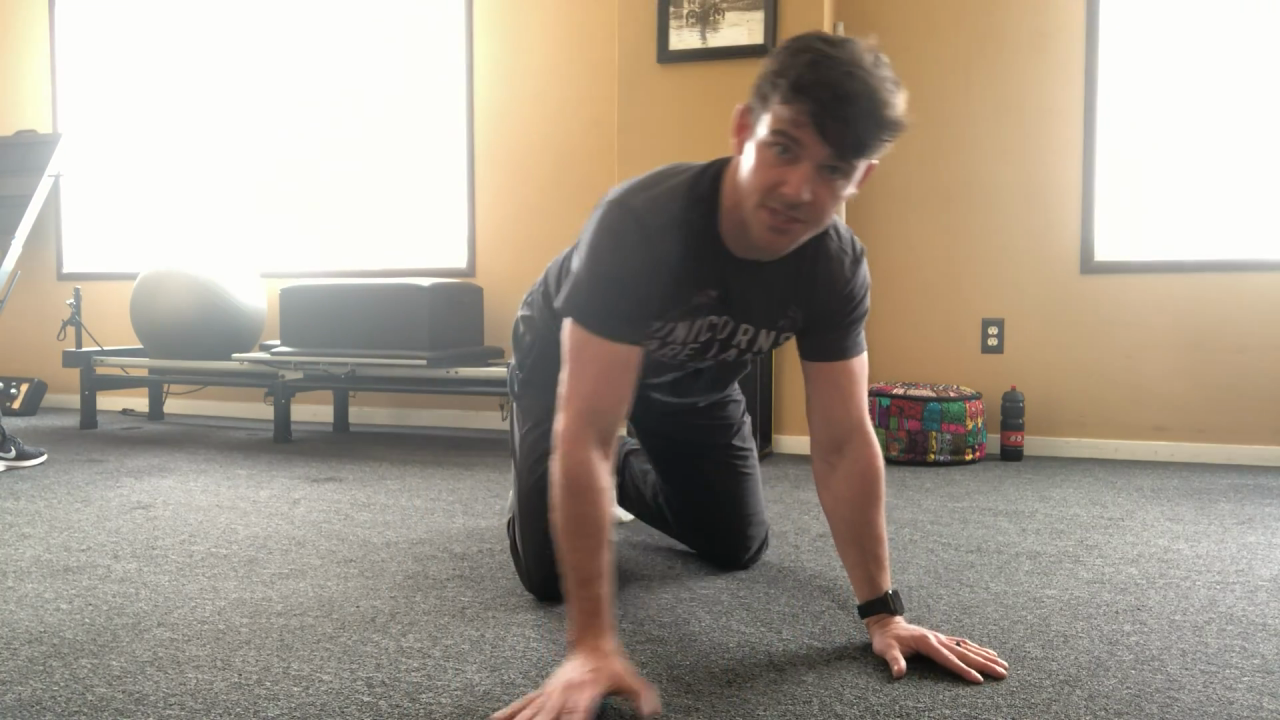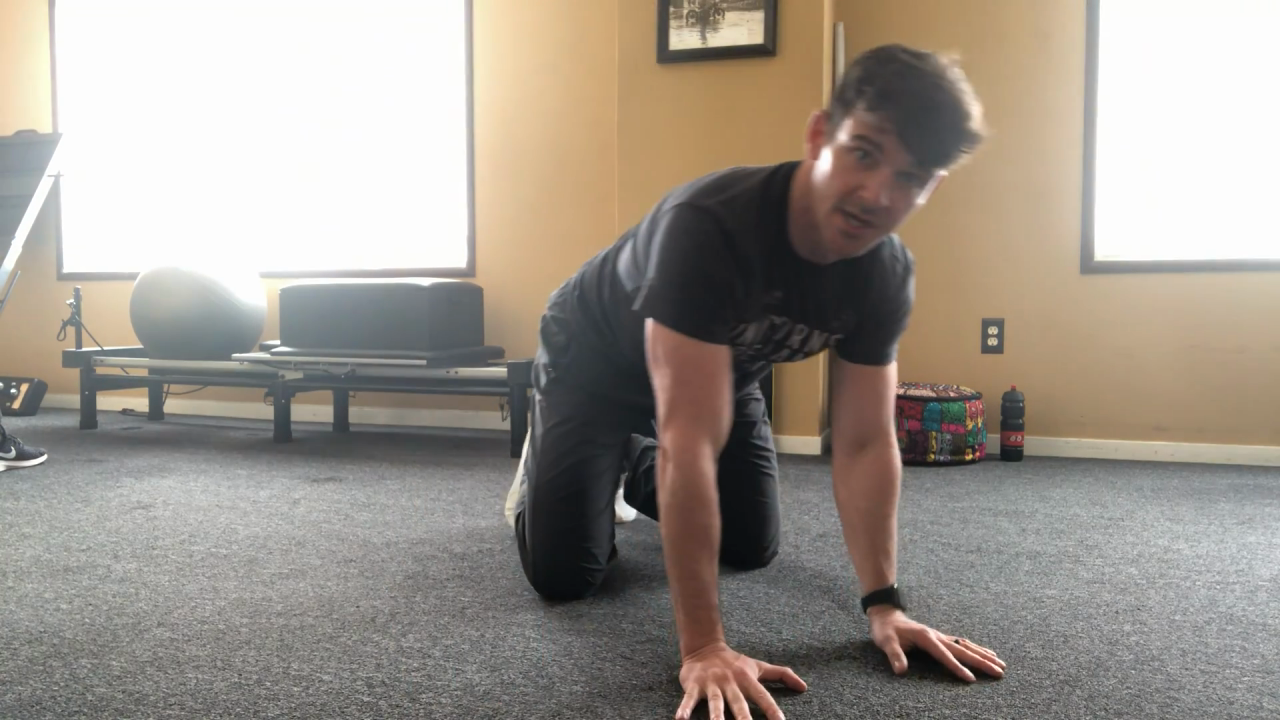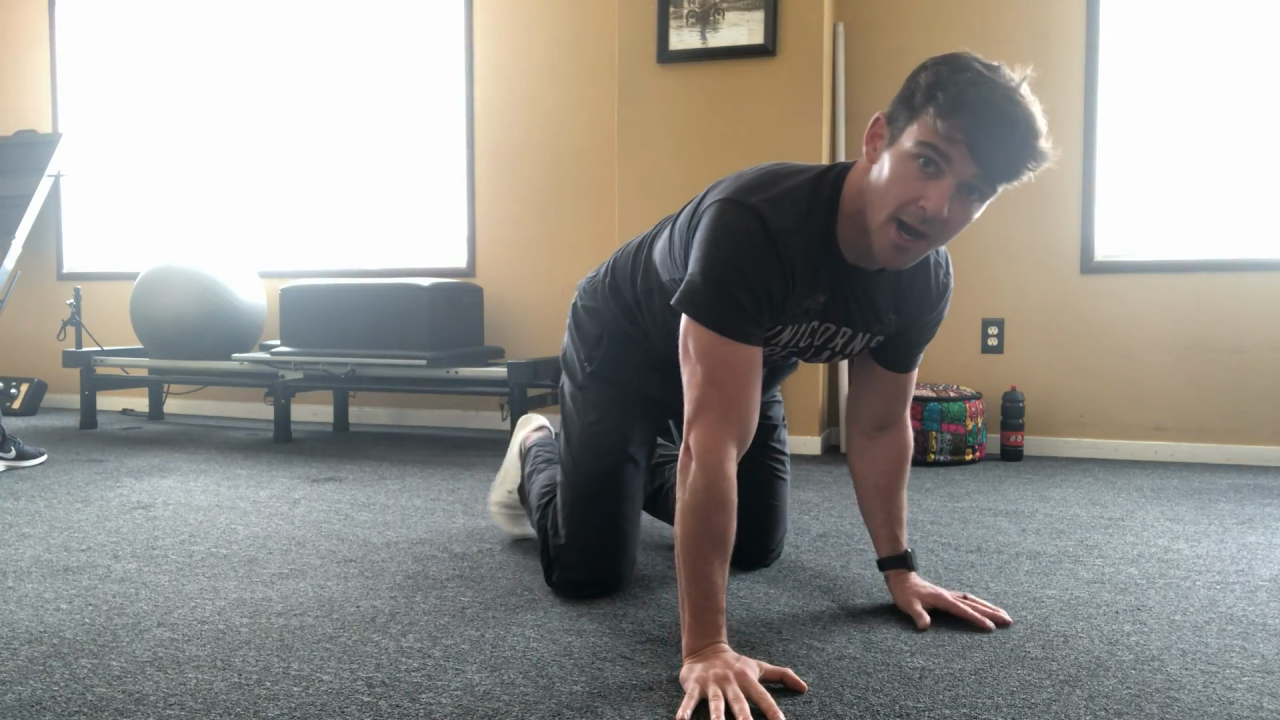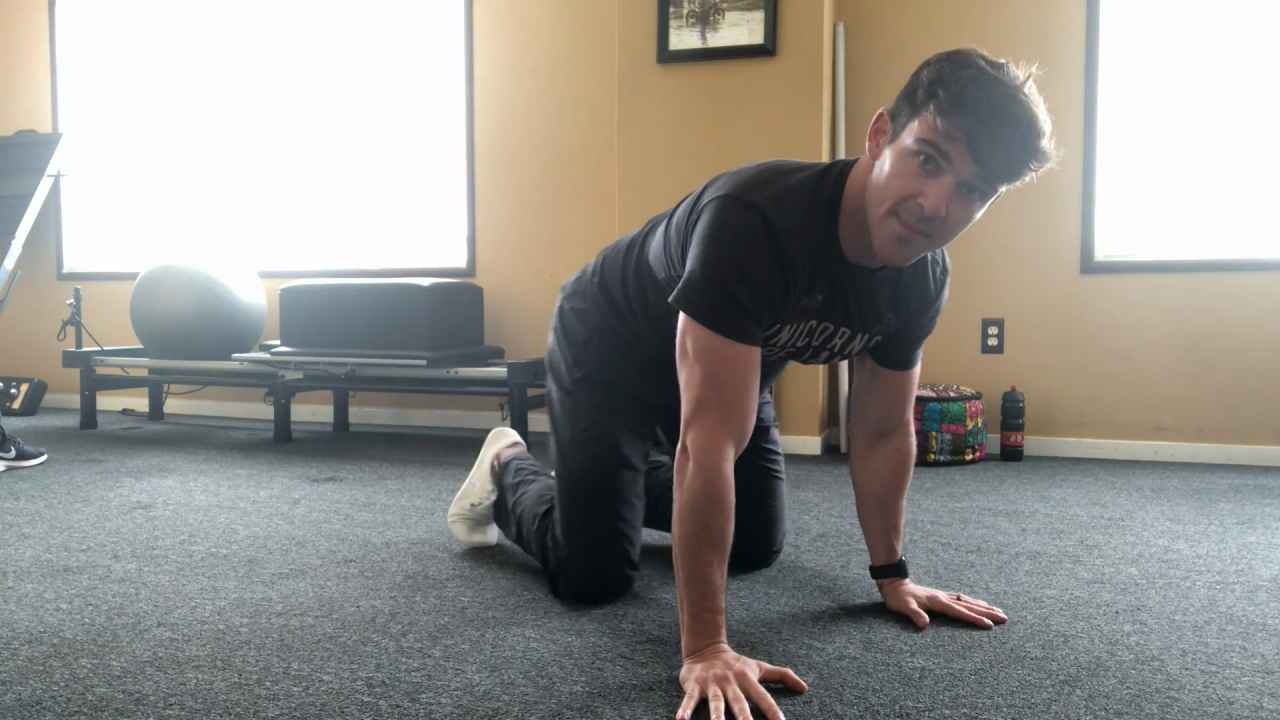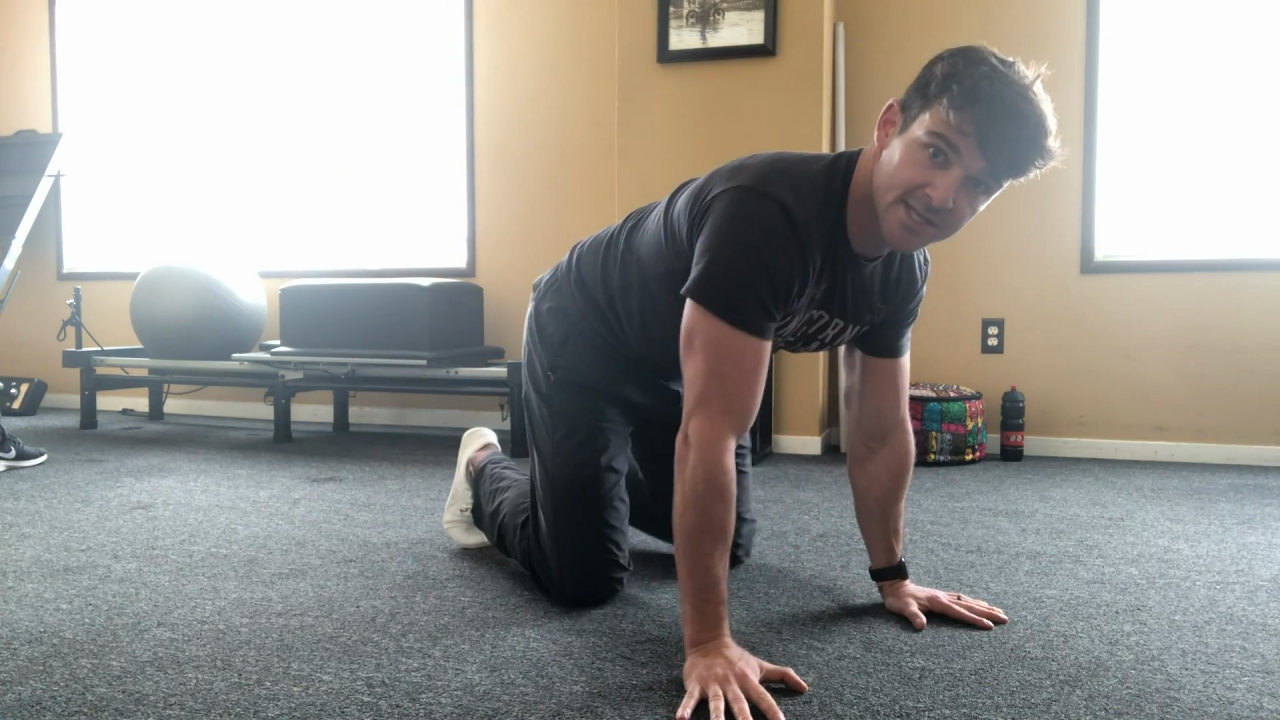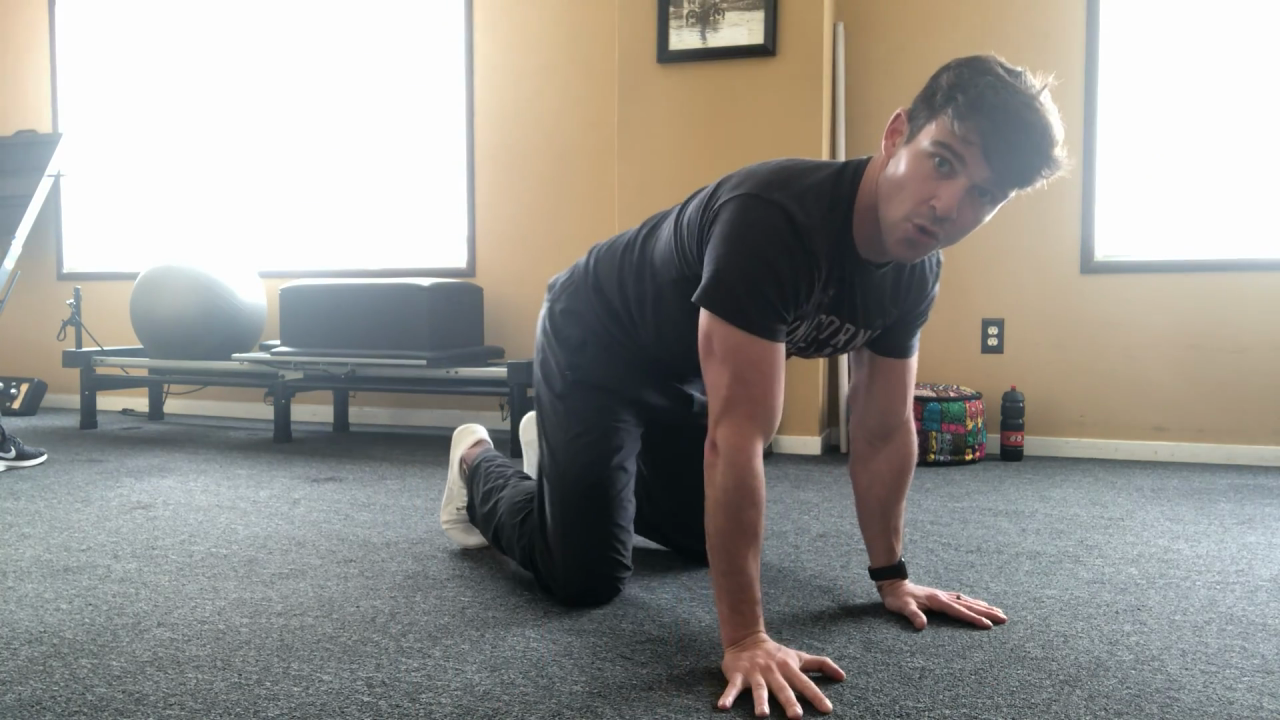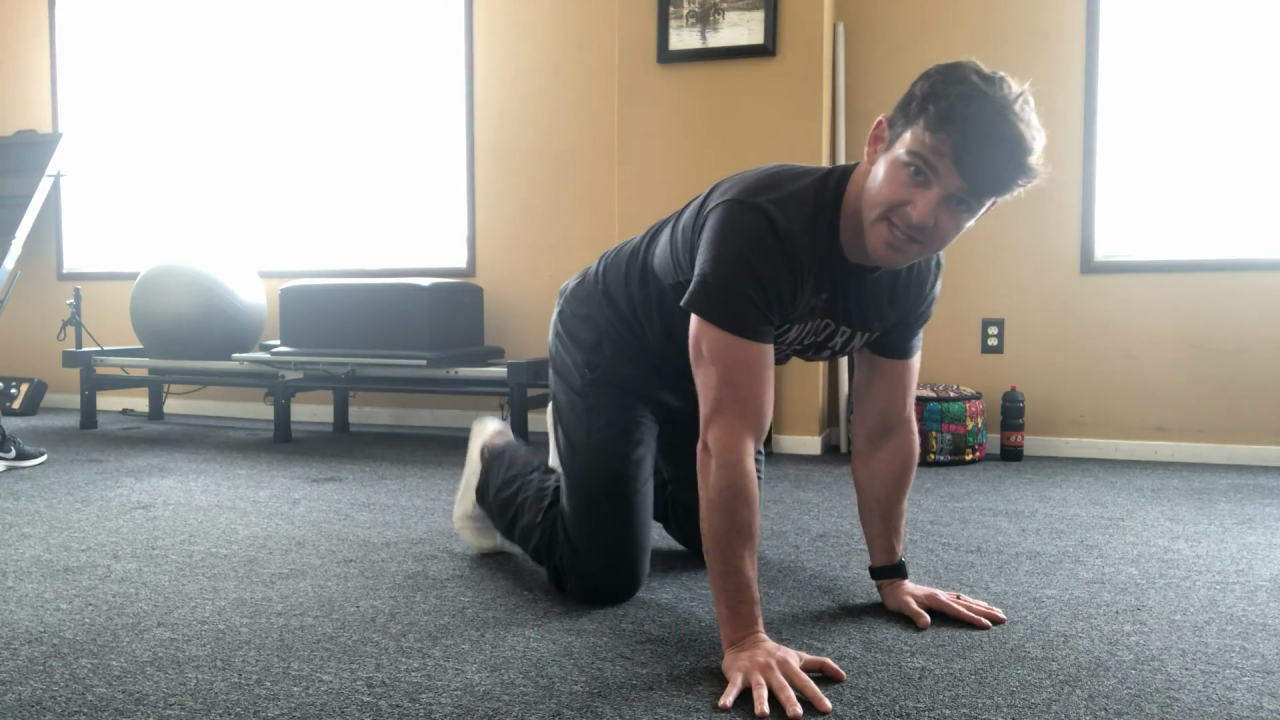
dt=0.3s
person 1, frame 1
left shoulder: (837, 266)
right shoulder: (638, 224)
left elbow: (844, 445)
right elbow: (585, 437)
left wrist: (881, 611)
right wrist: (592, 644)
left hip: (693, 379)
right hip: (566, 360)
left knee: (738, 547)
right knee: (552, 575)
left ankle: (632, 472)
right ankle: (552, 489)
person 1, frame 2
left shoulder: (885, 274)
right shoulder: (709, 223)
left elbow: (864, 444)
right elbow: (689, 442)
left wrist: (885, 602)
right wrist: (703, 647)
left hip: (718, 371)
right hip: (593, 358)
left knee: (753, 549)
right knee: (563, 573)
left ankle: (636, 471)
right ankle: (537, 465)
person 1, frame 3
left shoulder: (926, 280)
right shoulder: (754, 222)
left elbow: (880, 427)
right elbow: (714, 441)
left wrist: (897, 566)
right wrist: (706, 649)
left hip: (744, 367)
right hip: (621, 346)
left knee: (757, 549)
right knee: (590, 570)
left ankle: (644, 472)
right ankle: (540, 452)
person 1, frame 4
left shoulder: (921, 276)
right shoulder: (756, 221)
left elbow: (883, 432)
right elbow: (711, 442)
left wrist: (891, 573)
right wrist: (705, 649)
left hip: (727, 363)
right hip: (609, 345)
left knee: (757, 548)
right knee: (594, 575)
left ankle: (638, 476)
right ankle: (506, 468)
person 1, frame 5
left shoulder: (901, 268)
right shoulder: (767, 212)
left elbow: (879, 434)
right elbow: (711, 434)
left wrist: (891, 576)
right wrist: (708, 645)
left hip: (681, 356)
right hip: (582, 340)
left knee: (729, 545)
right knee: (585, 578)
left ankle: (609, 470)
right ankle: (486, 471)
person 1, frame 6
left shoulder: (914, 270)
right shoulder: (775, 219)
left elbow: (883, 432)
right elbow: (737, 440)
left wrist: (890, 575)
right wrist: (745, 639)
left hip: (683, 364)
right hip: (593, 340)
left knee: (707, 539)
right knee: (587, 579)
left ankle: (556, 443)
right ankle: (480, 470)
person 1, frame 7
left shoulder: (915, 270)
right shoulder: (760, 224)
left elbow: (885, 431)
right elbow: (729, 440)
left wrist: (891, 575)
right wrist: (744, 639)
left hip: (697, 362)
right hip: (608, 344)
left knee: (714, 534)
right knee: (604, 575)
left ankle: (582, 447)
right ankle: (498, 457)
